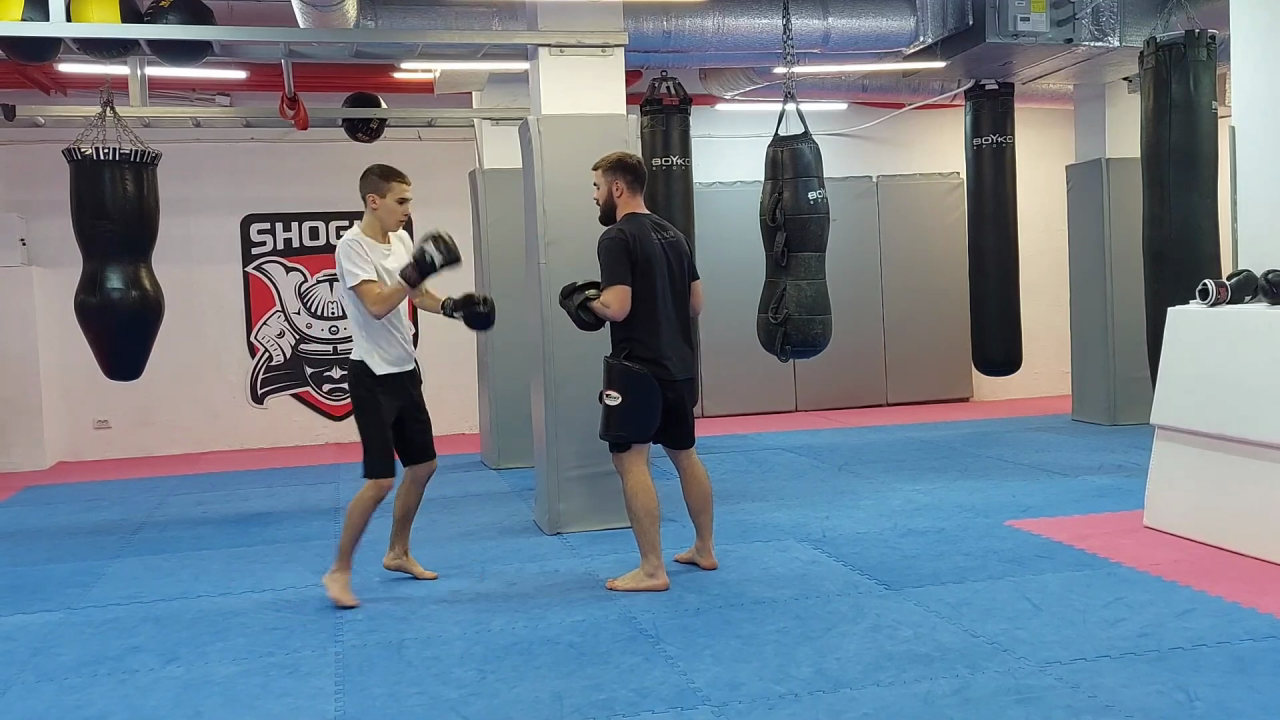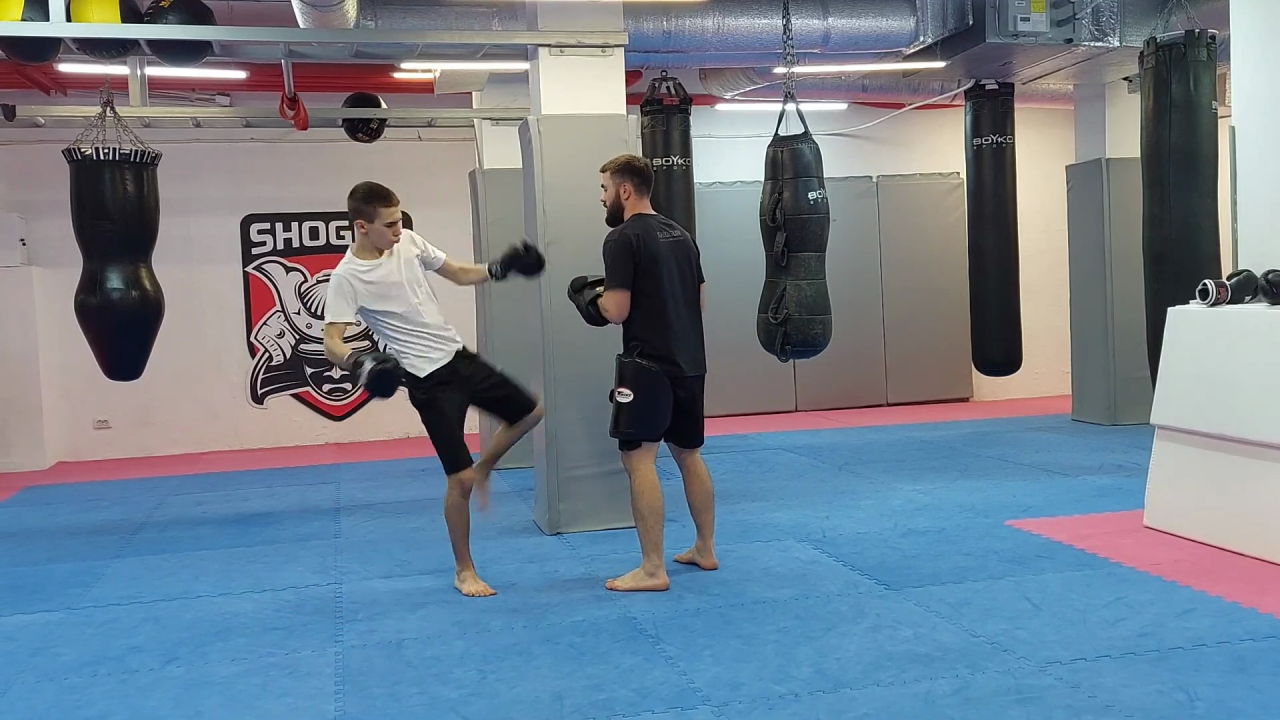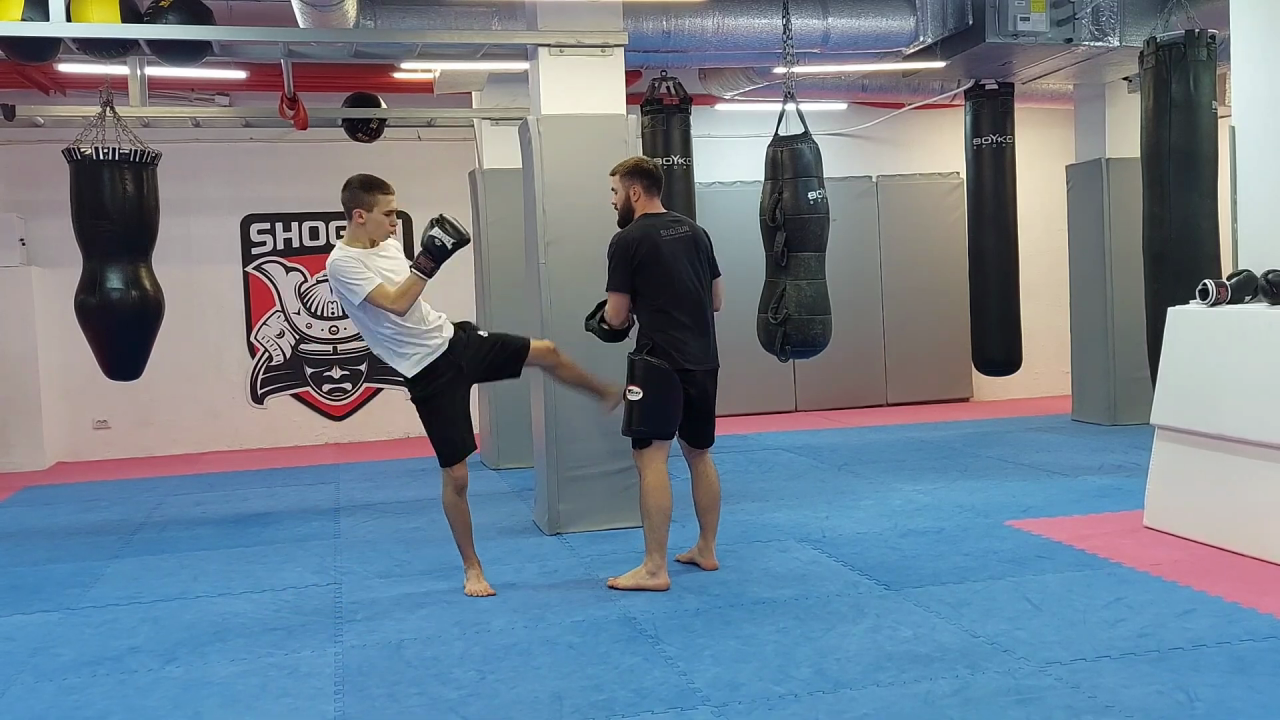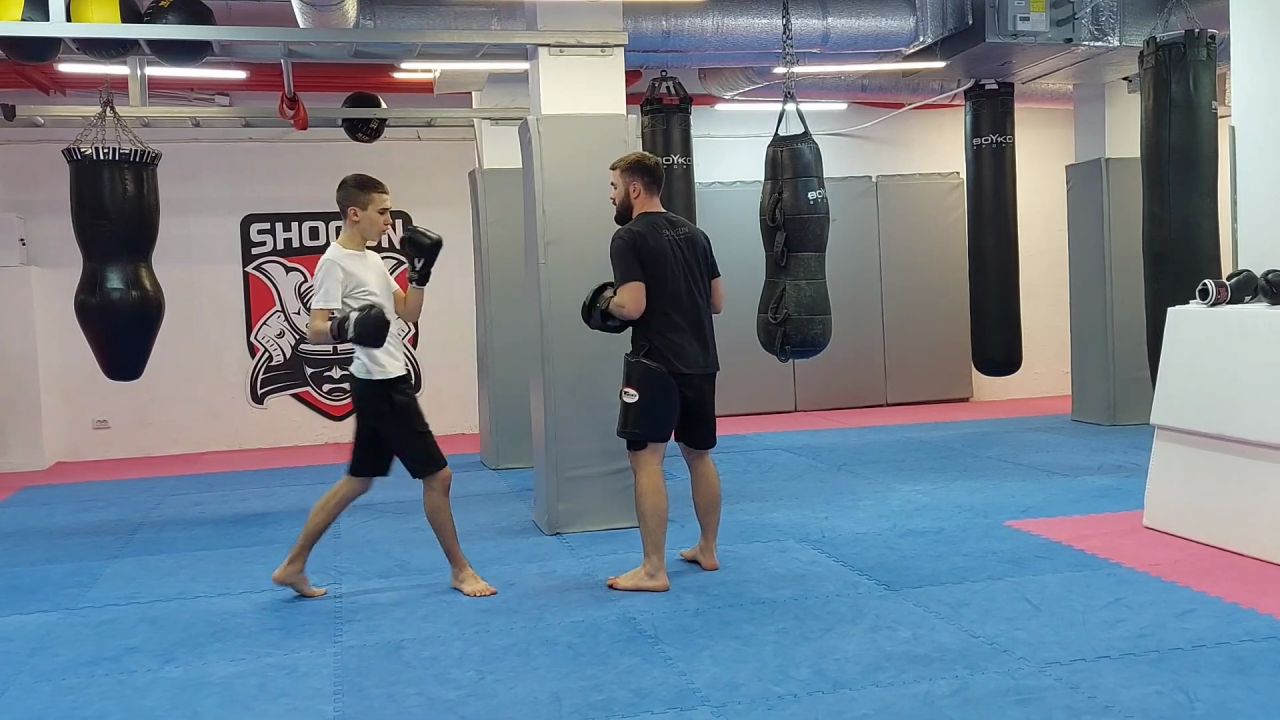
dt=0.3s
person 1, frame 1
left shoulder: (616, 238)
right shoulder: (673, 235)
left elbow: (617, 307)
right elbow: (695, 304)
left wrist: (587, 301)
left hip: (639, 368)
right hip: (680, 365)
left knee: (630, 461)
right knee: (685, 455)
left ankle: (652, 570)
right ankle: (705, 548)
person 1, frame 2
left shoulder: (622, 239)
right shoulder: (680, 235)
left elbow: (617, 311)
left wrist: (594, 296)
left hip: (651, 365)
right hip: (689, 363)
left knee: (638, 458)
right knee: (689, 454)
left ankle: (653, 569)
right ankle: (705, 549)
person 1, frame 3
left shoulder: (627, 241)
right shoulder: (696, 232)
left elbow: (615, 317)
right elbow: (716, 299)
left wrist: (607, 314)
left hip: (662, 363)
right hip: (703, 360)
left knee: (651, 457)
right knee: (699, 454)
left ankle: (654, 568)
right ankle: (705, 549)
person 1, frame 4
left shoulder: (629, 238)
right shoulder: (694, 233)
left elbow: (633, 307)
right elbow: (716, 302)
left wrist: (609, 303)
left hip: (658, 365)
right hip: (701, 363)
left knee: (646, 459)
right knee: (699, 455)
left ankle: (653, 570)
right ankle: (707, 549)
person 2, frame 1
left shoulder: (401, 240)
right shoulder: (352, 245)
right elbow: (377, 304)
left wrist: (452, 305)
right wrist: (416, 268)
left hip: (405, 371)
right hip: (374, 374)
left knee: (420, 469)
right knee: (379, 480)
left ankle: (396, 552)
right ankle: (339, 570)
person 2, frame 2
left shoulder: (409, 243)
right shoulder: (345, 278)
left elbow: (457, 273)
right elbow: (333, 343)
left wrist: (500, 268)
right wrist: (359, 363)
left hip: (459, 359)
right hip: (428, 380)
left knee: (530, 413)
right knee: (461, 476)
left ankle: (481, 468)
right ankle: (464, 569)
person 2, frame 3
left shoulder: (388, 244)
right shoulder: (342, 267)
right elbow: (397, 305)
right wrist: (428, 257)
left hip: (450, 344)
right hip: (429, 375)
left knee: (543, 352)
right knee: (456, 475)
left ankle: (604, 394)
right ankle: (472, 566)
person 2, frame 4
left shoulder: (369, 258)
right shoulder: (336, 263)
left elbow: (406, 312)
right elbow: (315, 330)
left wrist: (419, 267)
right wrist: (346, 328)
left hip: (389, 381)
right hip: (381, 387)
left knee: (358, 481)
right knee: (438, 476)
left ankle: (294, 566)
right ankle: (461, 570)
